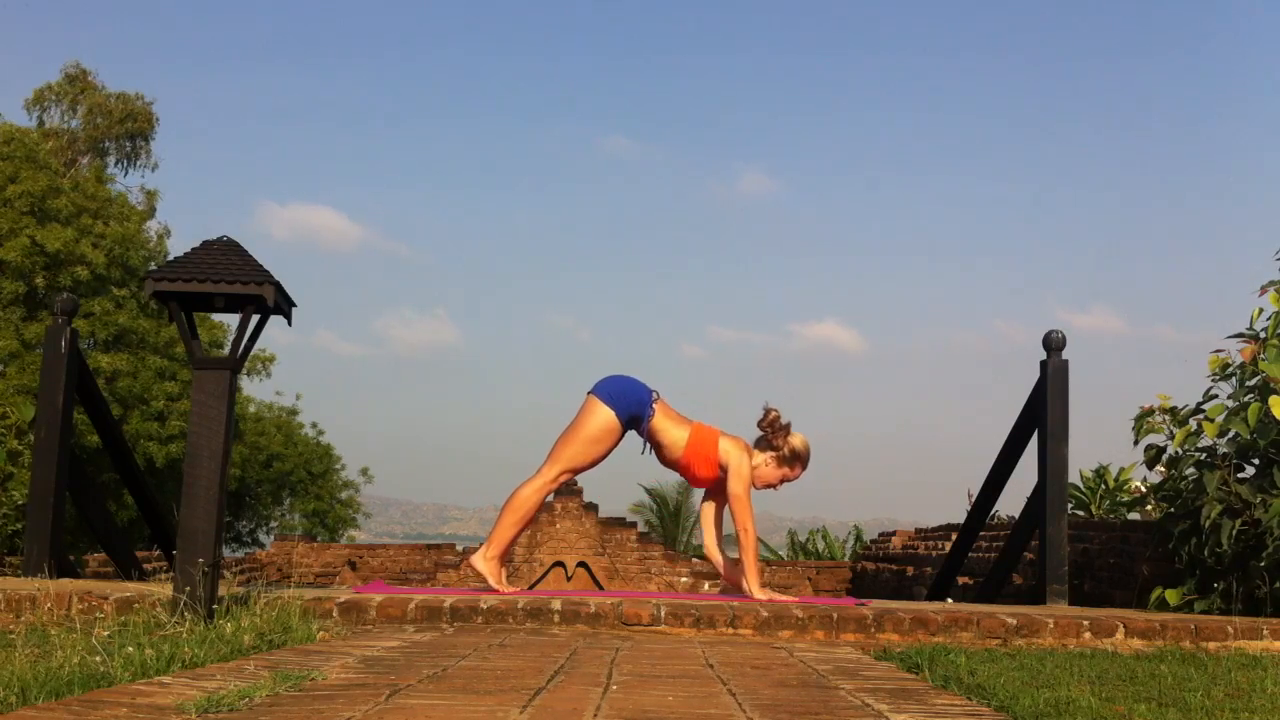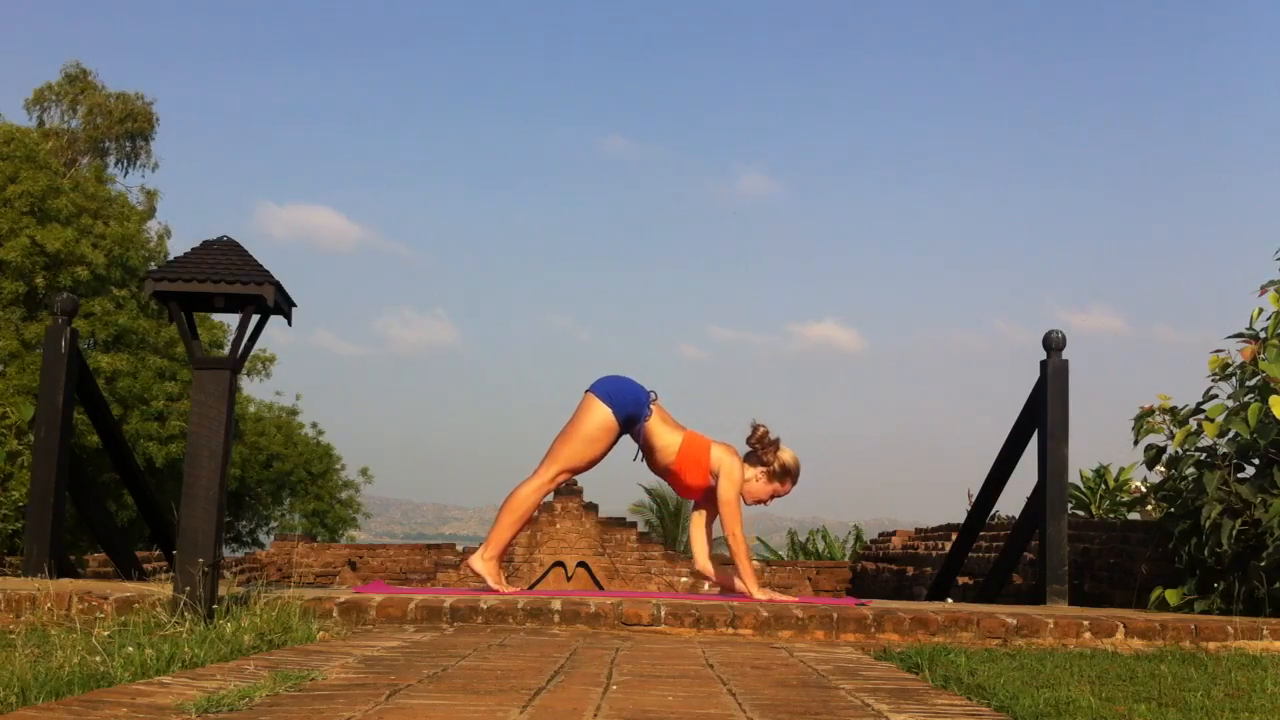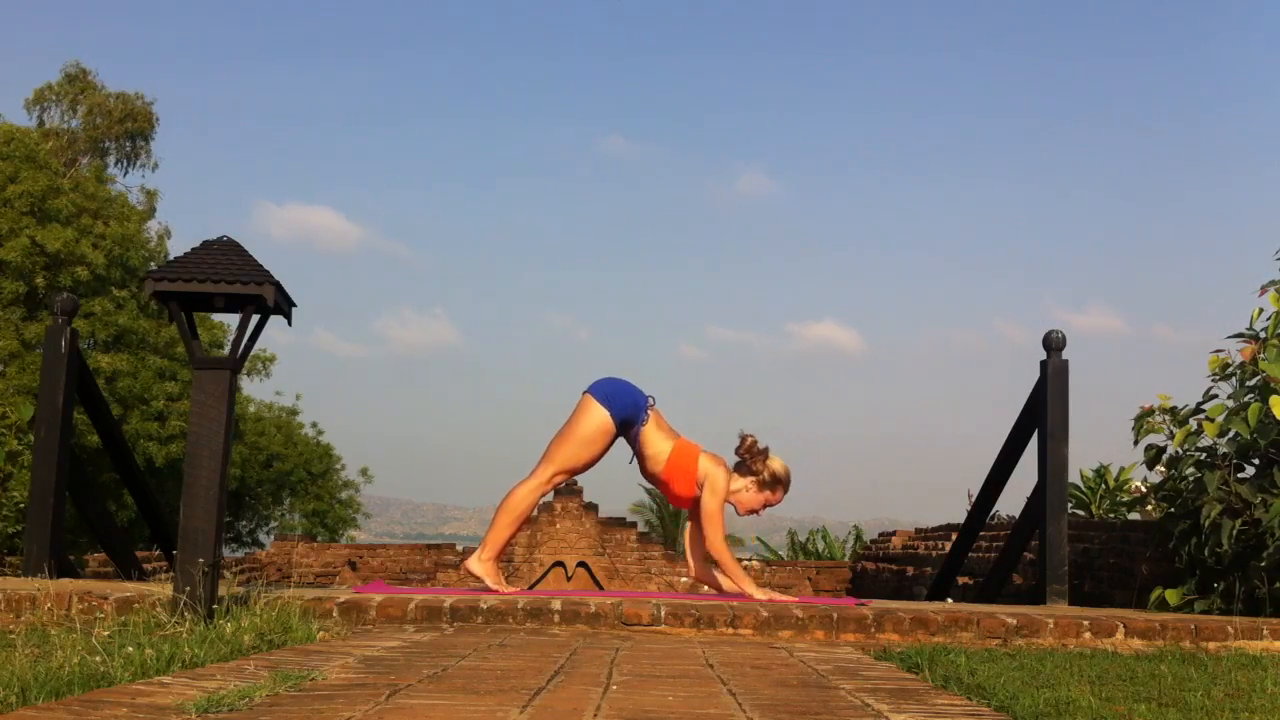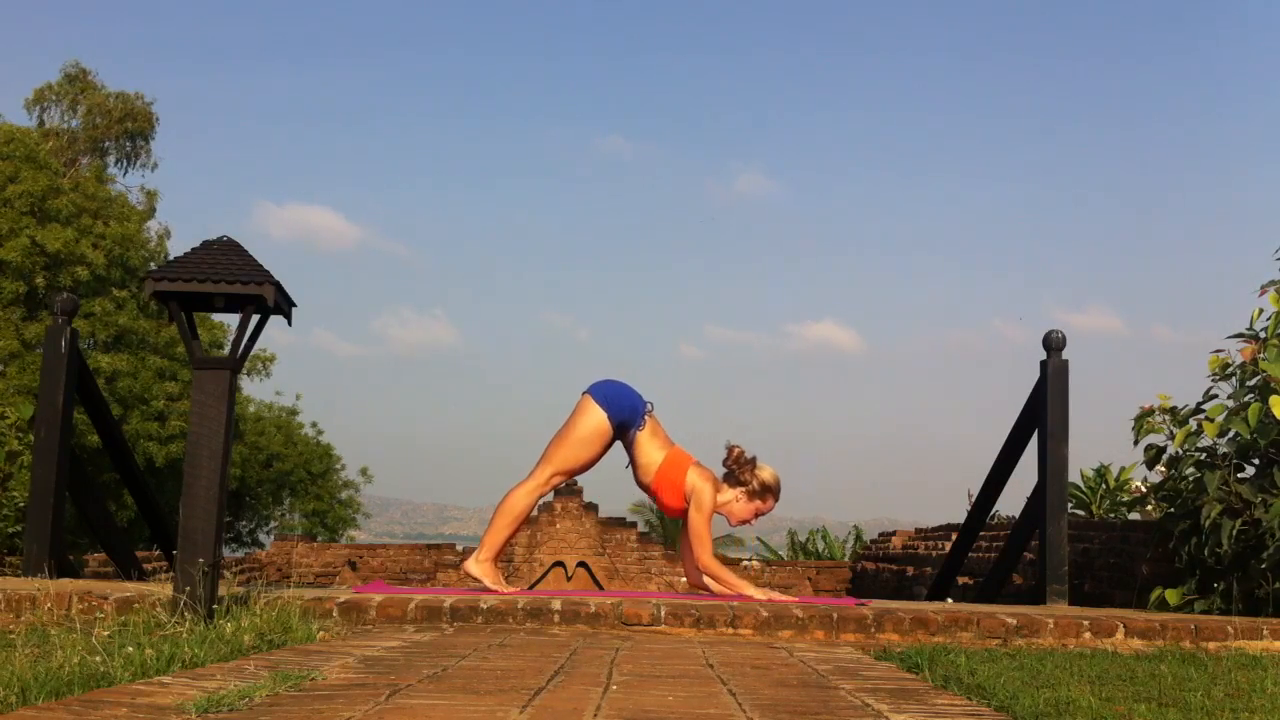
dt=0.2s
person 1, frame 1
left shoulder: (722, 476)
right shoulder: (738, 457)
left elbow: (712, 548)
right elbow: (745, 530)
left wrist: (749, 587)
right wrist: (756, 589)
left hip: (629, 406)
right hip: (623, 399)
left knee: (555, 478)
right knee: (551, 476)
left ankle: (495, 558)
right ankle: (489, 555)
person 1, frame 2
left shoulder: (711, 489)
right shoulder: (729, 466)
left elbow: (702, 561)
right elbow: (734, 535)
left wrist: (749, 588)
right wrist: (756, 589)
left hip: (624, 407)
right hip: (619, 399)
left knee: (552, 479)
right knee: (548, 476)
left ankle: (493, 558)
right ankle: (487, 556)
person 1, frame 3
left shoulder: (703, 493)
right shoulder: (716, 477)
left elbow: (699, 567)
right elbow: (716, 548)
left wrist: (746, 590)
right wrist: (752, 589)
left hip: (622, 409)
right hip: (617, 401)
left knee: (550, 479)
right knee: (545, 477)
left ankle: (490, 559)
right ankle: (484, 558)
person 1, frame 4
left shoulder: (699, 497)
right shoulder: (703, 490)
left elbow: (696, 574)
right elbow: (705, 562)
left wrist: (746, 592)
right wrist: (751, 590)
left hip: (621, 413)
right hip: (615, 404)
left knee: (548, 481)
right knee: (543, 479)
left ankle: (489, 561)
right ankle: (482, 559)
